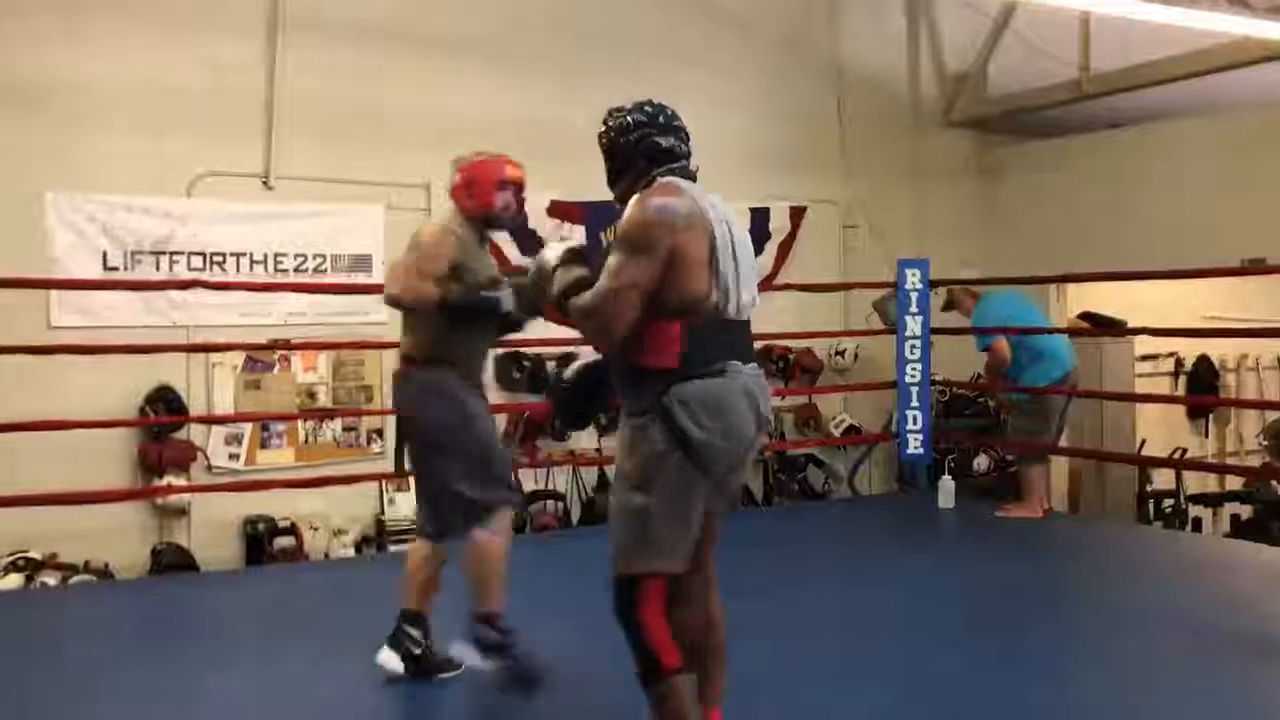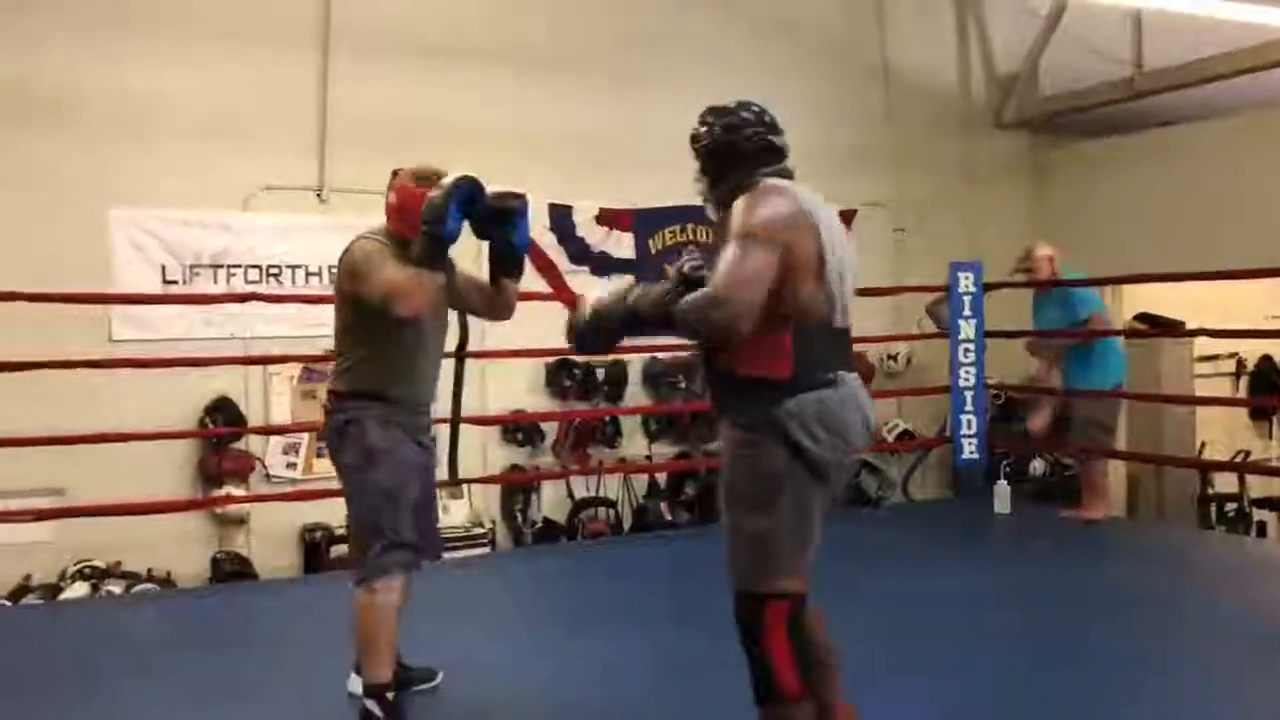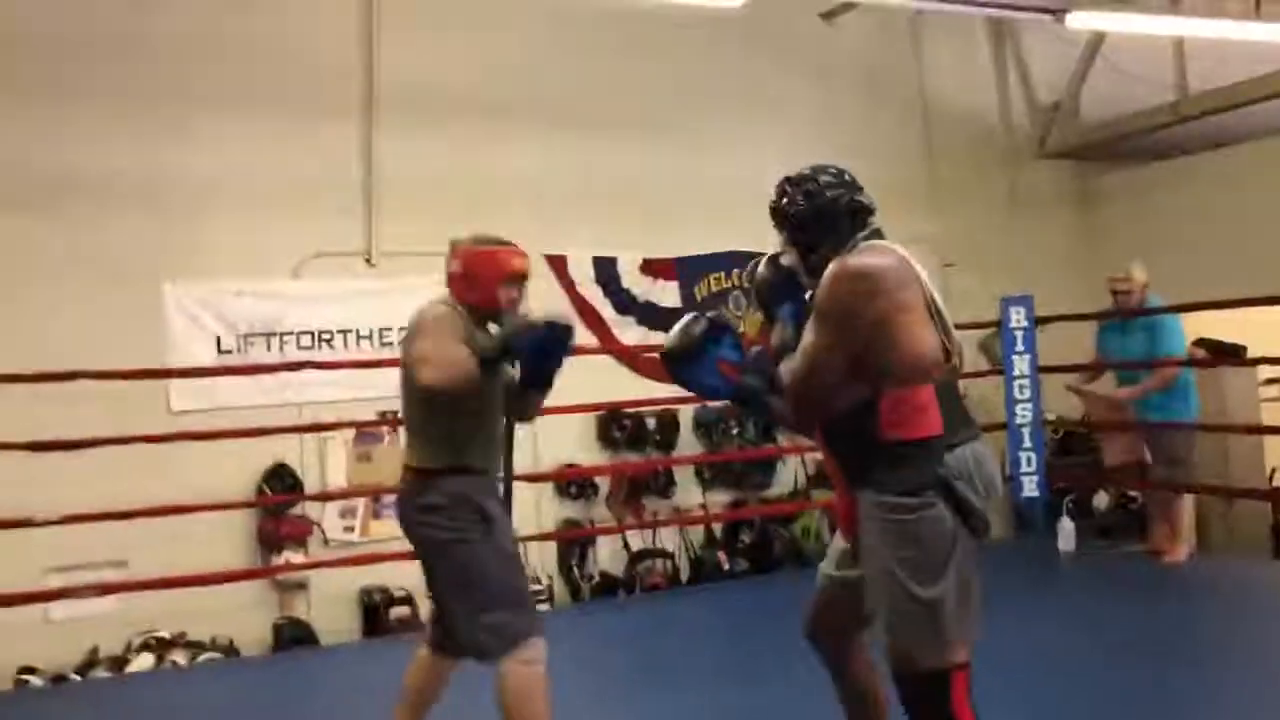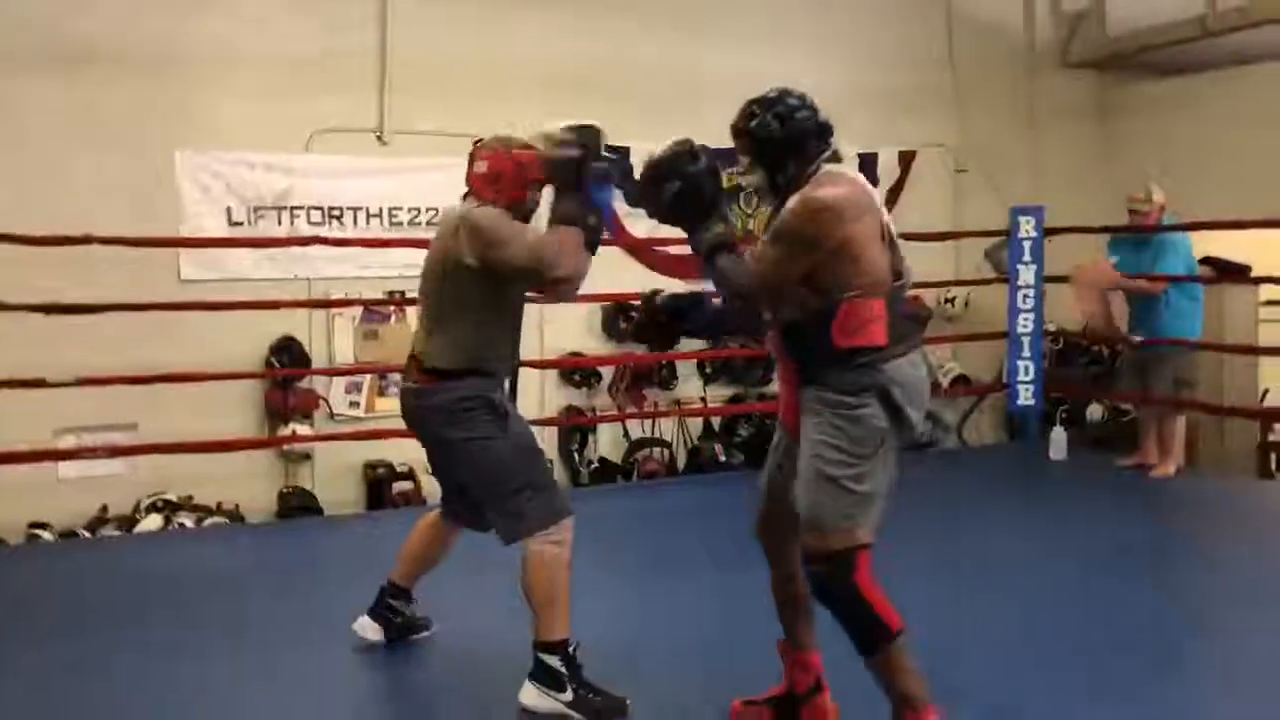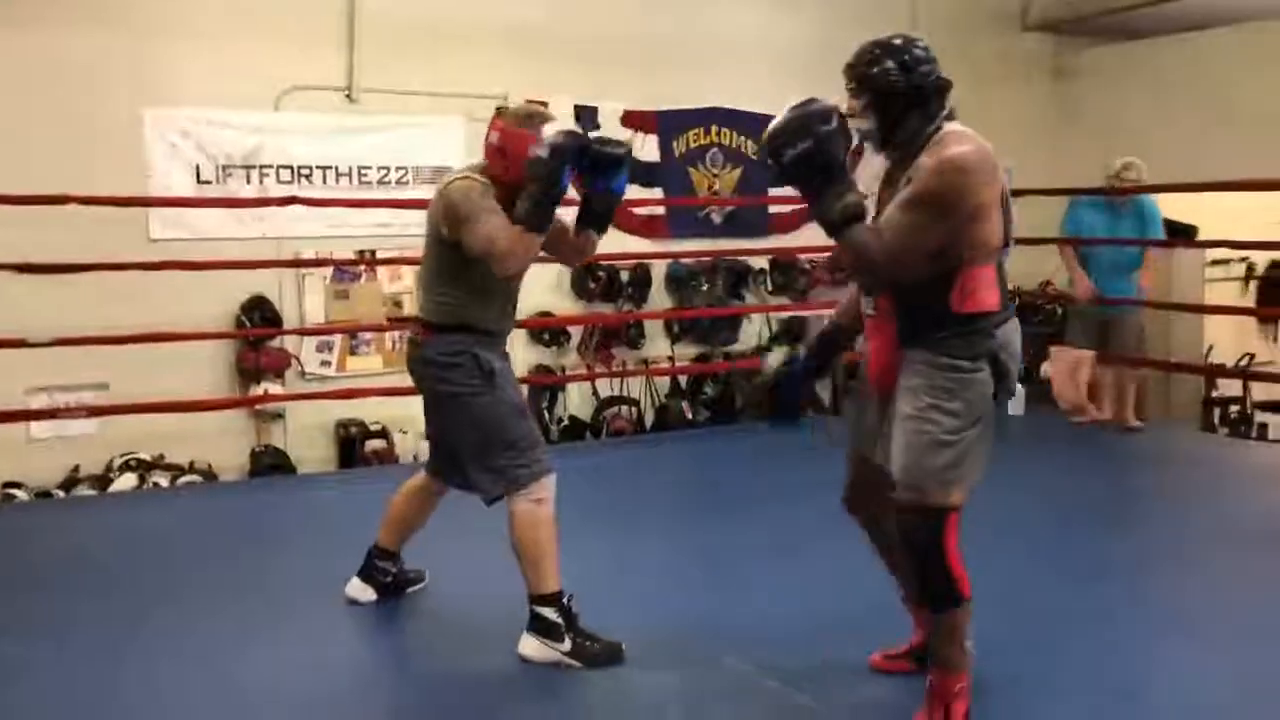
dt=0.7s
person 1, frame 1
left shoulder: (657, 205)
right shoulder: (710, 209)
left elbow: (608, 321)
left wrist: (563, 279)
right wrist: (604, 366)
left hip: (683, 411)
right hip: (729, 398)
left knee: (643, 594)
right knee: (693, 575)
person 1, frame 2
left shoulder: (765, 205)
right shoulder: (804, 210)
left elbow: (730, 312)
left wrist: (639, 306)
right wrist: (694, 290)
left hip: (786, 418)
right hip: (825, 405)
left knee: (767, 608)
right knee: (786, 592)
person 1, frame 3
left shoulder: (860, 273)
right shoulder: (873, 272)
left elbow: (801, 398)
right elbow: (821, 404)
left wrist: (782, 323)
right wrist: (735, 374)
left hip: (917, 489)
right hip: (895, 485)
right knee: (830, 628)
person 1, frame 4
left shoulder: (823, 202)
right shoulder: (816, 197)
left elbow: (748, 289)
right elbow: (784, 302)
left wrist: (700, 219)
left hip: (859, 393)
right hip: (826, 390)
left knee: (834, 564)
right knee: (775, 531)
person 1, frame 5
left shoulder: (954, 160)
right shoulder: (906, 160)
left elbow: (881, 266)
right elbow: (872, 275)
left wrist: (825, 186)
right wrist: (814, 353)
left hip: (954, 359)
right hip: (898, 353)
left knee: (924, 519)
right knee: (869, 499)
right ankle: (936, 637)
person 2, frame 1
left shoulder: (476, 247)
right shoulder: (443, 236)
right elbow: (400, 289)
left wrist: (508, 306)
right wrist: (476, 303)
left hip: (447, 388)
right hip: (438, 388)
left knee: (444, 519)
right knee: (494, 503)
left ankle: (408, 641)
right ankle: (491, 631)
person 2, frame 2
left shoulder: (437, 266)
right shoulder: (367, 253)
left elbow: (499, 307)
right elbow: (407, 302)
left wrist: (507, 246)
right wrist: (437, 235)
left hip: (410, 421)
right hip: (367, 421)
left knee: (404, 551)
right knee: (385, 558)
left ankle: (377, 664)
person 2, frame 3
left shoulder: (478, 331)
right shoulder: (439, 319)
left elbow: (515, 406)
right elbow: (433, 374)
left wrist: (534, 361)
right wrist: (497, 349)
left hip: (459, 495)
right hip: (452, 498)
left knee: (450, 635)
right knee: (521, 640)
person 2, frame 4
left shoulder: (492, 228)
right shoulder: (480, 223)
left elbow: (559, 280)
right elbow: (562, 269)
left wrist: (587, 212)
right wrist: (573, 181)
left hip: (436, 391)
right hip: (462, 398)
left knee: (459, 508)
right knee: (549, 522)
left ankle: (387, 610)
person 2, frame 5
left shoulder: (516, 198)
right shoulder: (466, 191)
left elbow: (577, 249)
right elbow: (507, 262)
left wrist: (601, 193)
right wrist: (550, 185)
left hip: (457, 350)
right hip: (458, 352)
left knee: (443, 471)
right knee: (531, 480)
left ankle: (376, 570)
right ankle: (550, 625)
person 3, frame 1
left shoulder: (983, 312)
right shoulder: (1005, 296)
left elbow: (1002, 354)
left wrist: (992, 376)
right wrist: (997, 376)
left hip: (1041, 375)
right hip: (1061, 366)
left knee: (1028, 441)
right knee: (1040, 440)
left ankle: (1032, 505)
right ankle: (1040, 499)
person 3, frame 2
left shoulder: (1074, 289)
right shoulder: (1042, 295)
left elbow: (1101, 326)
right elbow: (1045, 339)
left wrist: (1059, 346)
right wrist: (1038, 346)
left hip: (1098, 375)
right hip: (1074, 377)
left knee: (1090, 439)
right knee: (1080, 439)
left ankle: (1100, 502)
right ankle: (1090, 501)
person 3, frame 3
left shoulder: (1162, 320)
right shoulder: (1111, 322)
left elbow: (1172, 368)
right elbow: (1102, 361)
left wrist: (1133, 392)
right wrist: (1082, 382)
left hip: (1169, 411)
right hip: (1137, 412)
left knee: (1170, 478)
right knee: (1147, 476)
left ankle: (1180, 542)
right ankle: (1158, 537)
person 3, frame 4
left shoulder: (1174, 239)
right shoulder: (1121, 239)
left elbow: (1157, 284)
right elbow: (1106, 274)
left wrist: (1120, 283)
right wrist: (1091, 282)
left hip: (1174, 330)
right hip: (1141, 328)
left knee: (1169, 397)
right knee: (1141, 394)
left ankle: (1171, 458)
right ankle: (1148, 452)
person 3, frame 5
left shoulder: (1146, 208)
right shoulder: (1083, 203)
right elbow: (1066, 244)
left wrist: (1145, 275)
right wrist: (1078, 275)
left hip: (1126, 297)
right hip: (1088, 294)
left knee: (1128, 355)
right knee: (1091, 354)
left ankle: (1126, 413)
right ankle: (1102, 408)
